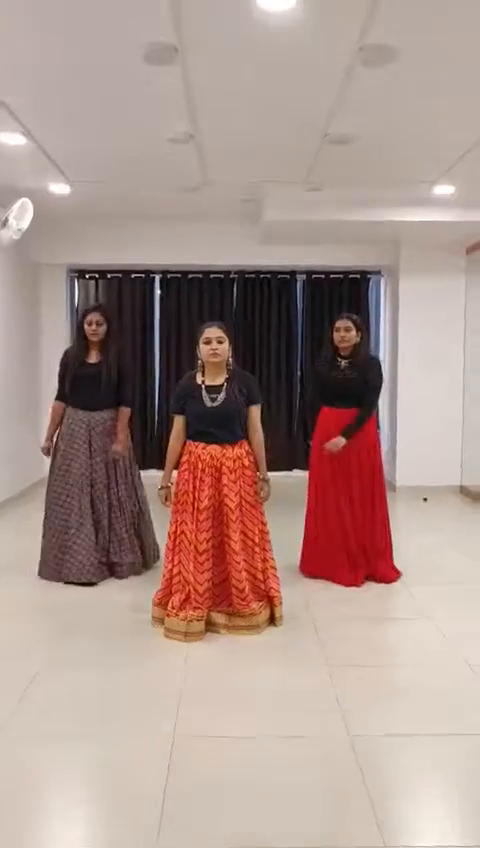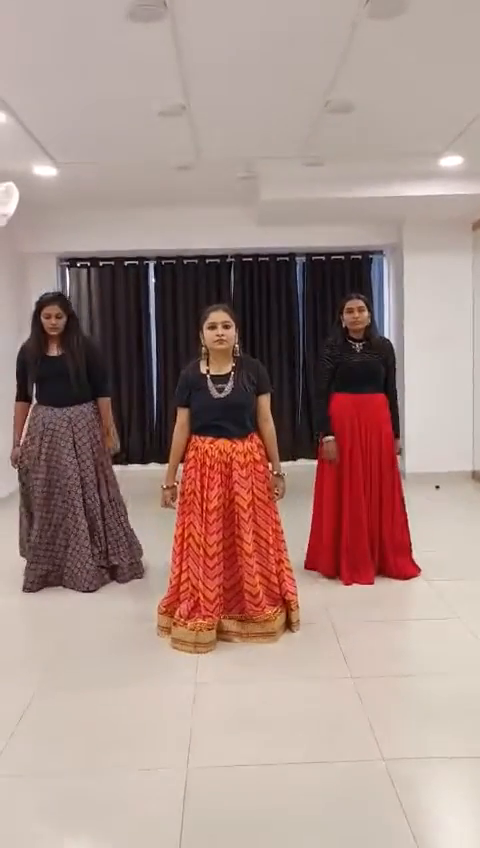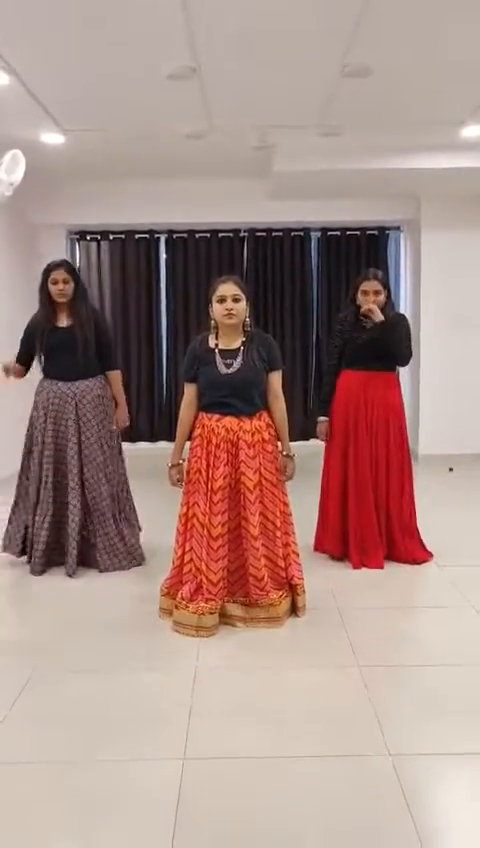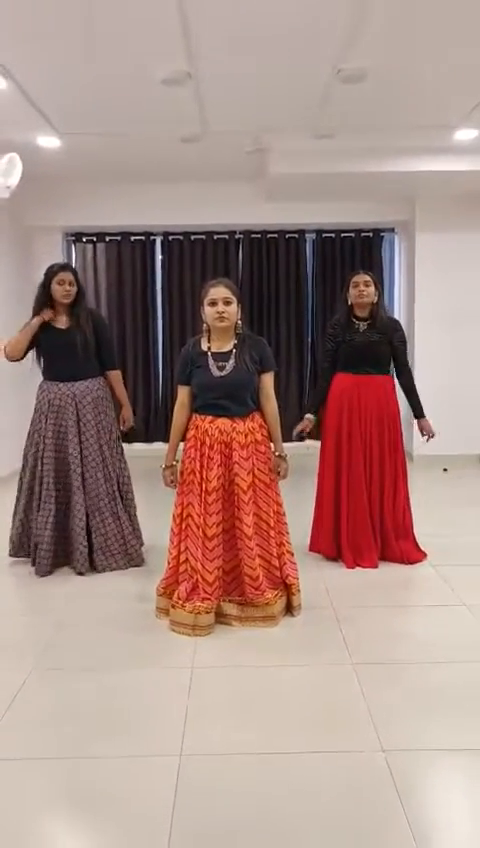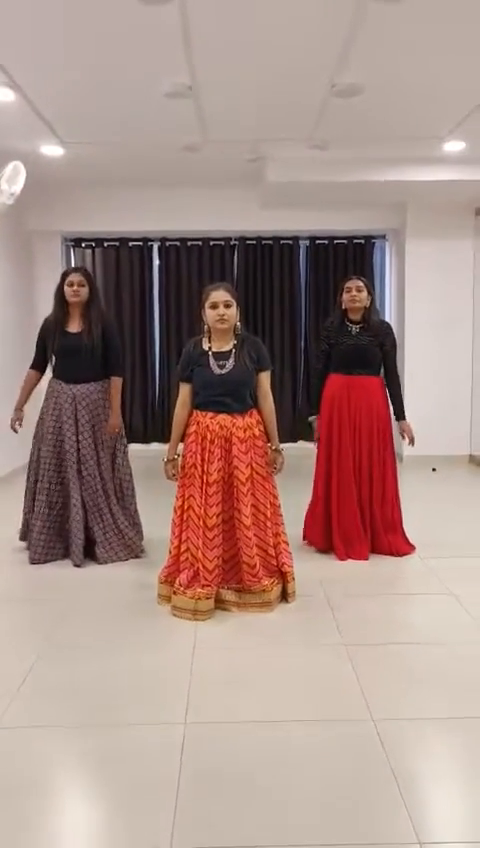
dt=1s
person 1, frame 1
left shoulder: (244, 382)
right shoulder: (187, 385)
left elbow: (255, 430)
right elbow: (178, 434)
left wrist: (263, 474)
right wrist: (165, 478)
left hip: (237, 468)
right hip: (197, 468)
left knee: (238, 537)
right knee: (196, 538)
left ankle: (240, 603)
right ankle: (193, 605)
person 1, frame 2
left shoulder: (253, 370)
right shoulder: (190, 375)
left elbow: (265, 421)
right elbow: (181, 428)
left wrist: (276, 469)
right wrist: (169, 478)
left hip: (247, 463)
right hip: (203, 466)
left knee: (250, 539)
right knee: (204, 541)
left ankle: (253, 609)
right ankle: (202, 613)
person 1, frame 3
left shoulder: (264, 345)
right shoulder: (199, 349)
left elbow: (276, 399)
right elbow: (189, 404)
left wrist: (286, 448)
right wrist: (176, 456)
left hip: (256, 442)
right hip: (211, 444)
left knee: (257, 520)
right knee: (210, 522)
left ankle: (259, 592)
right ankle: (206, 596)
person 1, frame 4
left shoulder: (256, 347)
right shoulder: (191, 352)
left elbow: (268, 400)
right elbow: (182, 406)
left wrist: (279, 450)
right wrist: (169, 458)
left hip: (248, 443)
right hip: (204, 445)
left knee: (251, 521)
right knee: (204, 523)
left ankle: (253, 592)
right ankle: (201, 595)
person 1, frame 5
left shoulder: (253, 347)
right shoulder: (193, 351)
left elbow: (265, 397)
right elbow: (183, 403)
left wrist: (275, 444)
right wrist: (171, 452)
left hip: (247, 438)
right hip: (204, 439)
left knee: (249, 512)
right knee: (204, 513)
left ankle: (250, 580)
right ankle: (201, 582)
person 2, frame 1
left shoulder: (117, 358)
right shoulder: (71, 356)
left elbow: (125, 401)
right elbow: (61, 398)
left wrist: (121, 437)
right wrist: (50, 436)
left hip: (107, 429)
right hip: (75, 430)
left knee: (111, 495)
right knee: (70, 496)
left ankle: (115, 556)
right ankle: (70, 560)
person 2, frame 2
left shoulder: (83, 347)
right shoulder: (29, 351)
left elbow: (101, 391)
right elbow: (23, 397)
left wrist: (110, 432)
right wrist: (17, 441)
left hip: (83, 426)
right hip: (46, 429)
left knee: (92, 496)
right knee: (49, 500)
left ankle: (94, 565)
right ankle: (49, 567)
person 2, frame 3
left shoulder: (92, 319)
right shoulder: (39, 322)
left elbow: (110, 365)
left wrist: (121, 405)
left hip: (92, 401)
right hip: (53, 402)
left knee: (96, 474)
right knee: (52, 475)
left ankle: (102, 545)
right ankle: (50, 546)
person 2, frame 4
left shoulder: (92, 319)
right shoulder: (39, 323)
left elbow: (110, 364)
right elbow: (10, 353)
left wrist: (125, 404)
right wrist: (36, 321)
left hip: (92, 401)
right hip: (54, 403)
left knee: (96, 474)
right knee: (54, 475)
left ankle: (104, 545)
right ankle: (52, 545)
person 2, frame 5
left shoulder: (102, 324)
right shoulder: (51, 324)
left elbow: (116, 371)
right elbow: (37, 366)
left wrist: (115, 412)
right wrist: (19, 406)
left hip: (94, 402)
right hip: (59, 402)
left knee: (98, 472)
right knee: (56, 472)
left ankle: (107, 537)
right ankle: (53, 538)
person 3, frame 1
left shoulder: (370, 364)
right shoulder: (324, 364)
left elbow: (369, 405)
right elbow: (316, 403)
left wrist: (344, 436)
right wrist: (317, 436)
left hip: (360, 435)
right hip: (326, 432)
left knee: (364, 500)
right knee: (329, 500)
left ankle: (370, 562)
right ankle: (330, 562)
person 3, frame 2
left shoulder: (383, 347)
right shoulder: (332, 348)
left elbow: (391, 391)
right elbow: (322, 393)
left wrist: (397, 433)
right wrist: (327, 435)
left hip: (376, 422)
right hip: (341, 422)
left knee: (380, 491)
right knee: (342, 492)
left ankle: (387, 558)
right ankle: (344, 559)
person 3, frame 3
left shoulder: (397, 321)
right shoulder: (345, 323)
left elbow: (403, 359)
right elbow: (332, 368)
left wrist: (381, 322)
right wrist: (324, 413)
left hip: (385, 402)
right hip: (349, 401)
left knee: (388, 472)
right knee: (349, 473)
left ankle: (394, 541)
right ankle: (350, 541)
person 3, frame 4
left shoulder: (391, 326)
right shoulder: (337, 326)
left elbow: (403, 371)
right elbow: (326, 372)
left wrist: (419, 414)
right wrist: (310, 413)
left hip: (380, 403)
right hip: (344, 403)
left knee: (383, 474)
right knee: (345, 473)
left ankle: (389, 542)
right ankle: (347, 542)
person 3, frame 5
left shoulder: (382, 329)
right shoulder: (331, 329)
left elbow: (392, 374)
right elbow: (321, 372)
left wrist: (401, 417)
right wrist: (317, 413)
left hip: (372, 403)
right hip: (337, 402)
left knee: (375, 470)
right knee: (338, 469)
left ankle: (381, 535)
right ankle: (340, 535)
